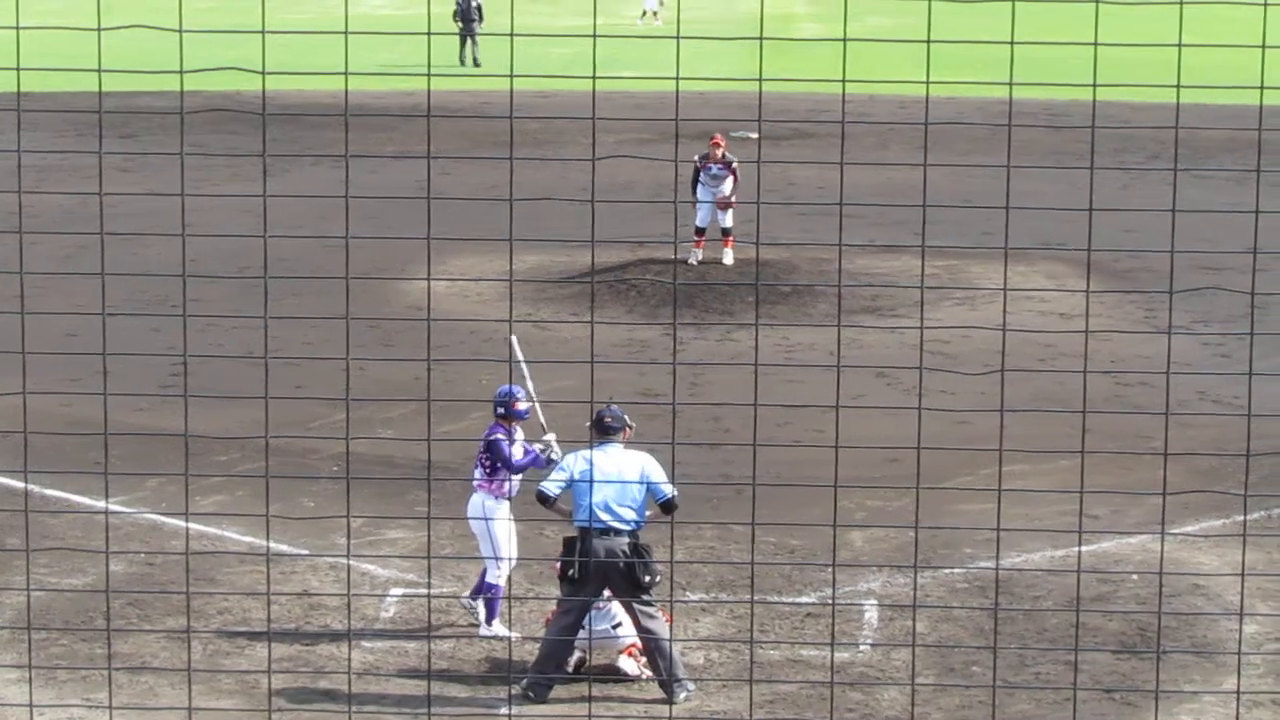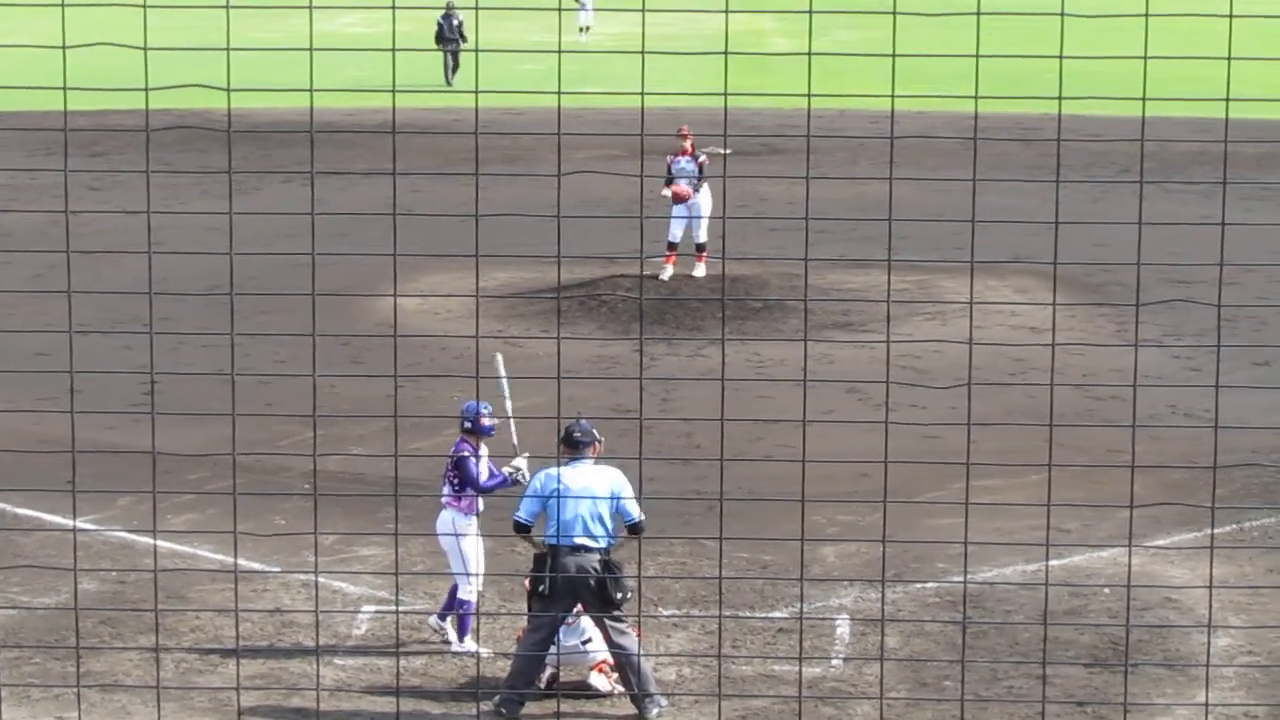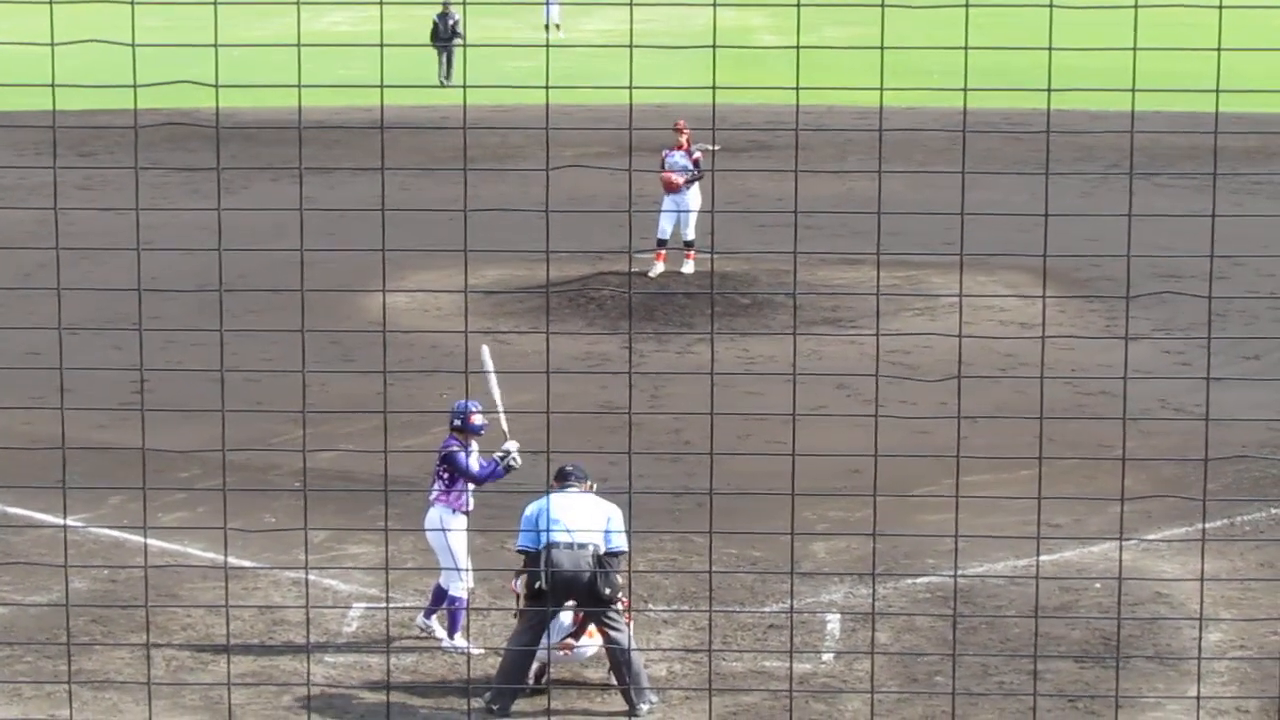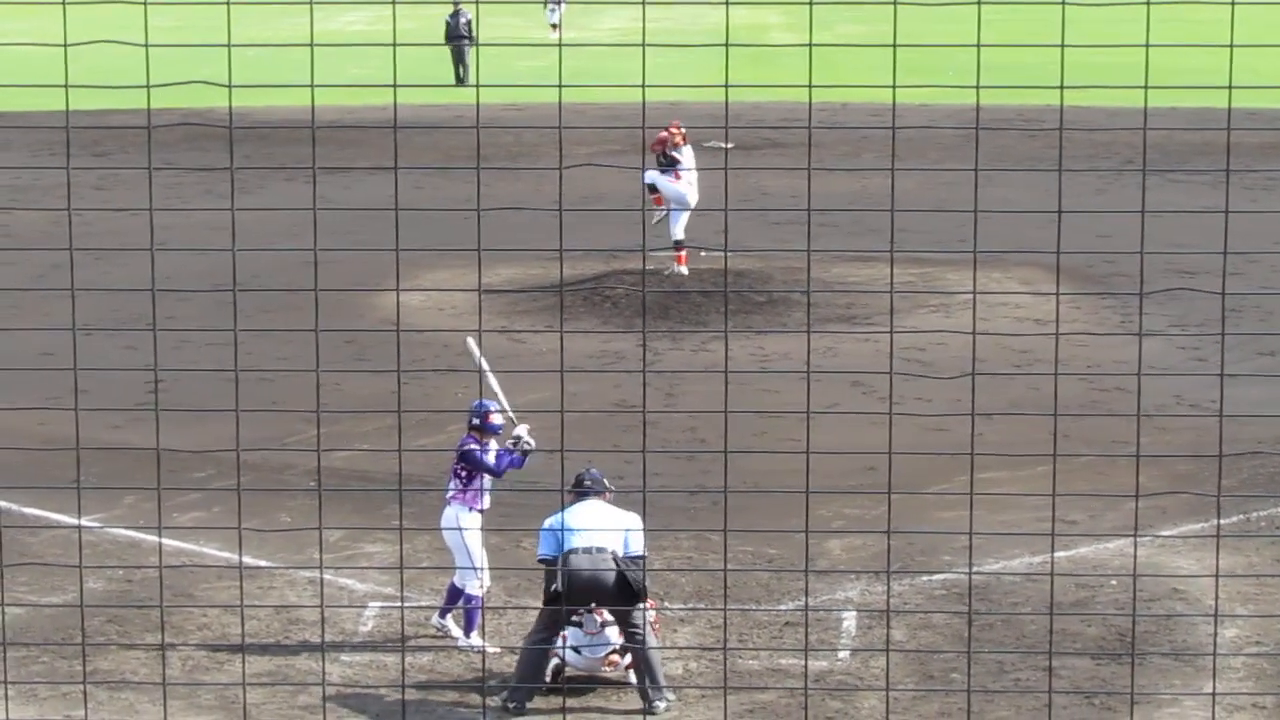
dt=1s
person 1, frame 1
left shoulder: (576, 459)
right shoulder: (642, 460)
left elbow: (544, 495)
right elbow: (670, 503)
left wrist: (571, 514)
left hip: (586, 547)
right hip: (625, 548)
left knee: (566, 617)
right knee: (649, 617)
left ankle: (538, 684)
right ankle: (676, 685)
person 1, frame 2
left shoulder: (546, 478)
right shoulder: (613, 476)
left elbow: (520, 527)
right elbow: (637, 527)
left wrist: (542, 547)
right wrist: (610, 545)
left hip: (557, 565)
right hip: (597, 566)
left knee: (537, 634)
right knee: (620, 634)
person 1, frame 3
left shoulder: (537, 506)
right shoulder: (607, 506)
left elbow: (529, 557)
right elbow: (615, 556)
left wrist: (527, 598)
right wrist: (612, 592)
left hip: (551, 565)
right hip: (591, 566)
left knee: (525, 633)
right knee: (617, 631)
left ankle: (500, 699)
right ankle: (640, 699)
person 1, frame 4
left shoulder: (555, 519)
right shoulder: (627, 517)
left elbow: (549, 562)
right elbow: (636, 561)
right wrist: (636, 592)
left hip: (570, 571)
right hip: (612, 571)
left knee: (541, 635)
right knee: (640, 633)
left ankle: (516, 699)
right ankle: (656, 698)
person 2, frame 1
left shoulder: (514, 432)
right shoulder: (496, 436)
left elbow: (532, 460)
right elbow: (515, 467)
left wrist: (549, 456)
right wrist: (540, 447)
left hip: (499, 504)
right hip: (487, 505)
left knee: (507, 560)
right knee: (499, 566)
left ankle: (474, 599)
right ankle: (490, 625)
person 2, frame 2
left shoulder: (479, 450)
right shoulder: (463, 453)
left elbow: (495, 479)
right elbow: (482, 487)
left wrist: (515, 475)
right wrist: (510, 469)
left hip: (467, 521)
right hip: (456, 522)
left knee: (472, 576)
right knee: (470, 581)
left ankle: (442, 619)
right ankle: (462, 641)
person 2, frame 3
left shoulder: (470, 447)
right shoulder: (452, 449)
left elbow: (486, 474)
right elbow: (476, 478)
left wrist: (507, 463)
right wrist: (502, 456)
left hip: (454, 518)
right hip: (445, 519)
left knee: (452, 574)
right knee: (461, 579)
left ankle: (428, 618)
right ankle: (453, 638)
person 2, frame 4
left shoulder: (488, 445)
right shoulder: (468, 448)
left elbow: (515, 464)
right elbow: (497, 471)
left wrist: (525, 449)
right wrist: (513, 443)
left hip: (469, 517)
right hip: (461, 518)
left knee: (466, 573)
right knee: (477, 578)
left ankle: (443, 618)
right ankle: (469, 637)
